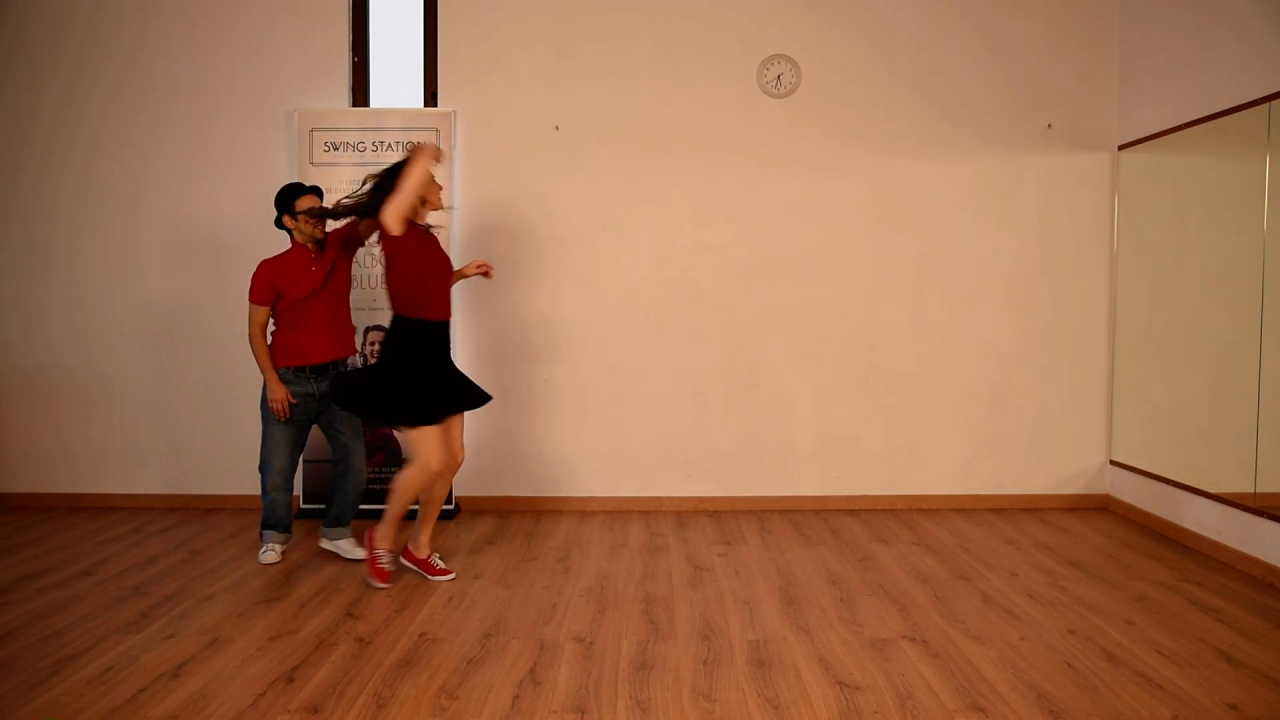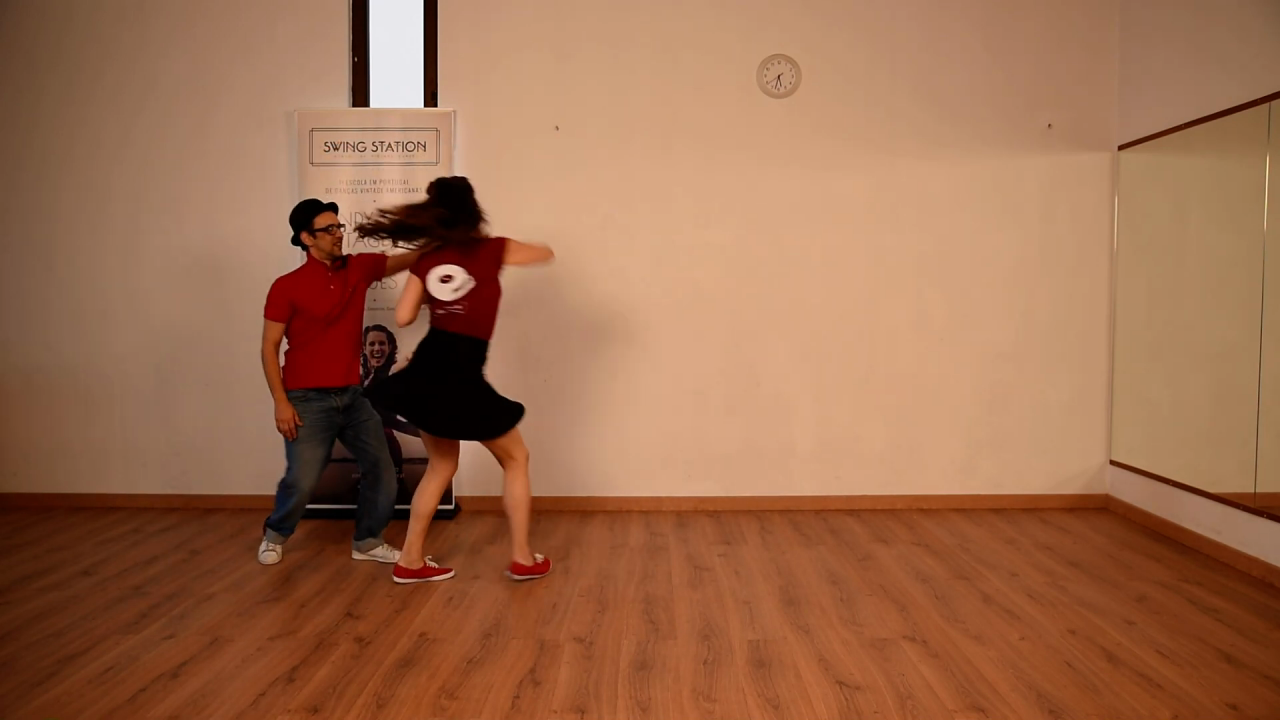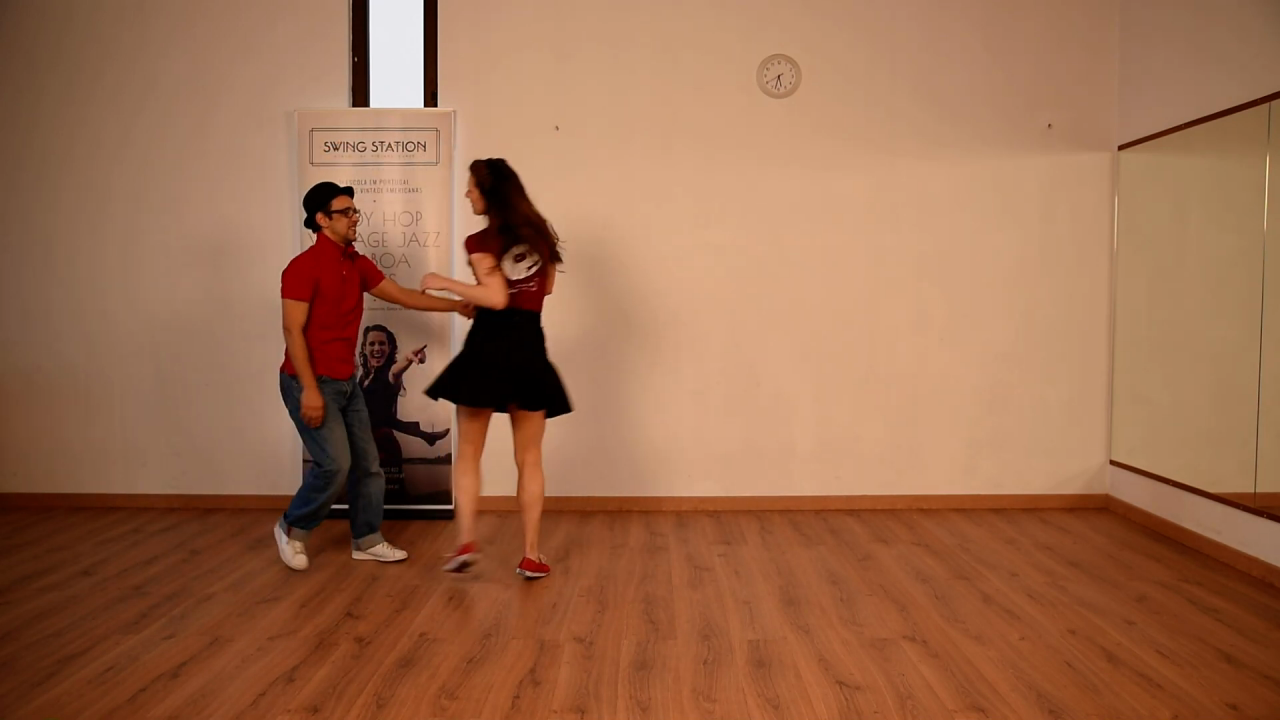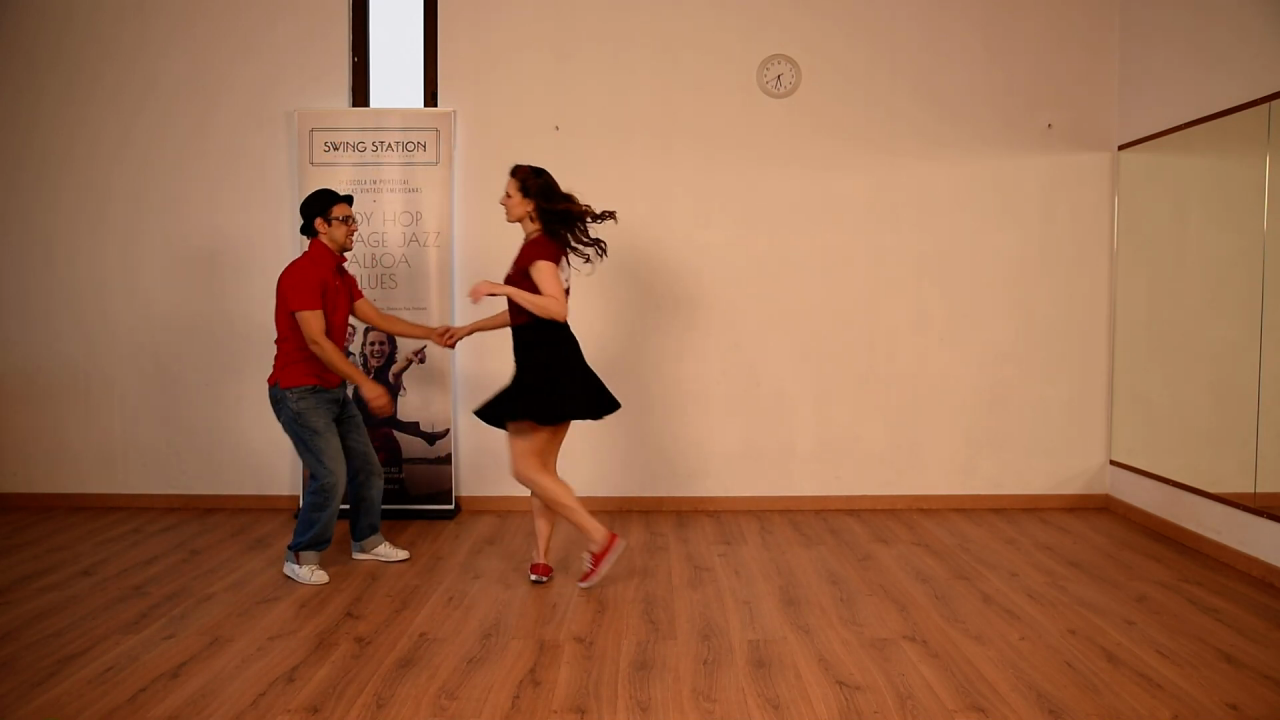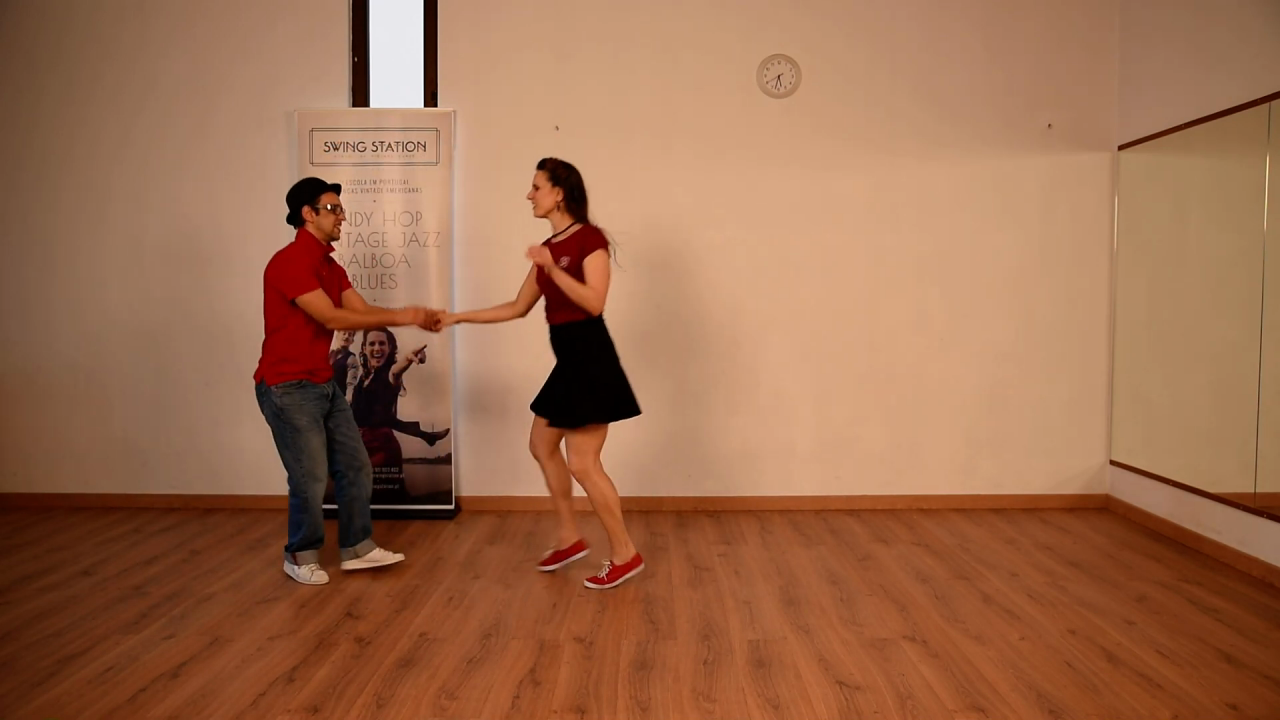
dt=0.2s
person 1, frame 1
left shoulder: (420, 237)
right shoulder: (396, 225)
right elbow: (419, 165)
left wrist: (459, 275)
right wrist: (426, 156)
left hip: (430, 354)
right hip: (410, 355)
left knee: (449, 458)
right knee: (430, 460)
left ankle: (418, 549)
right ankle: (381, 540)
person 1, frame 2
left shoulder: (425, 259)
right shoulder: (491, 250)
left elbow: (402, 318)
right elbow: (544, 253)
left hip: (430, 367)
right hip: (463, 373)
left knee: (442, 466)
right knee: (516, 459)
left ankle: (411, 560)
right ankle: (522, 557)
person 1, frame 3
left shoulder: (480, 242)
right shoulder: (537, 235)
left elbow: (495, 298)
left wrist: (445, 283)
left hip: (490, 346)
right hip: (530, 347)
left knee: (468, 450)
right knee: (529, 458)
left ankle: (465, 540)
right ankle: (532, 555)
person 1, frame 4
left shoulder: (538, 248)
right shoulder: (546, 245)
left elbow: (554, 310)
left wrist: (505, 289)
right wrist: (470, 328)
left hip: (545, 362)
right hip: (554, 362)
left knee: (525, 468)
right knee: (542, 465)
left ankle: (599, 536)
right ankle: (540, 558)
person 1, frame 5
left shoulder: (591, 239)
right shoulder: (550, 248)
left elbow: (594, 303)
right elbow: (518, 307)
left wrist: (552, 269)
right wrist: (458, 314)
left hip: (593, 355)
right hip: (571, 356)
left knee: (583, 466)
right knee: (541, 444)
left ankle: (626, 554)
right ankle: (569, 538)
person 2, frame 1
left shoulder: (340, 245)
right shoulder: (270, 270)
left elbow: (377, 217)
right elbow: (256, 331)
right wrist: (272, 381)
left hip: (333, 376)
right hip: (289, 381)
left knee: (352, 458)
right knee: (277, 467)
left ankle: (337, 532)
right ankle: (274, 536)
person 2, frame 2
left shoulder: (358, 268)
right shoulder: (287, 288)
left elbow: (406, 262)
right elbow: (270, 348)
right wrist: (281, 403)
left hip: (352, 395)
right hip: (307, 399)
left knee: (381, 471)
right knee: (301, 480)
left ankle: (368, 542)
right ankle: (275, 534)
person 2, frame 3
left shoulder: (358, 264)
right shoulder: (303, 267)
left elbow: (400, 295)
right elbow: (292, 331)
left wrist: (454, 304)
right wrist: (309, 388)
left hip: (343, 383)
right hip: (309, 382)
left knee: (366, 465)
right knee: (334, 463)
left ankle: (367, 540)
right ankle: (292, 528)
person 2, frame 4
left shoulder: (342, 276)
right shoulder: (301, 273)
left elbow: (377, 319)
right elbow: (316, 341)
left wrist: (430, 332)
right wrist: (364, 382)
left hip: (333, 390)
right hip: (299, 394)
left knee: (366, 467)
right knee: (332, 476)
left ankle: (367, 542)
right ankle: (301, 557)
person 2, frame 5
left shoulder: (331, 267)
right shoulder: (289, 261)
left elbow: (364, 312)
right elbow: (334, 318)
left wrist: (415, 318)
right wrist: (402, 316)
left hip: (325, 384)
right hip: (287, 389)
left knee: (355, 465)
right knee: (310, 477)
left ankle: (358, 548)
right ankle: (300, 556)
